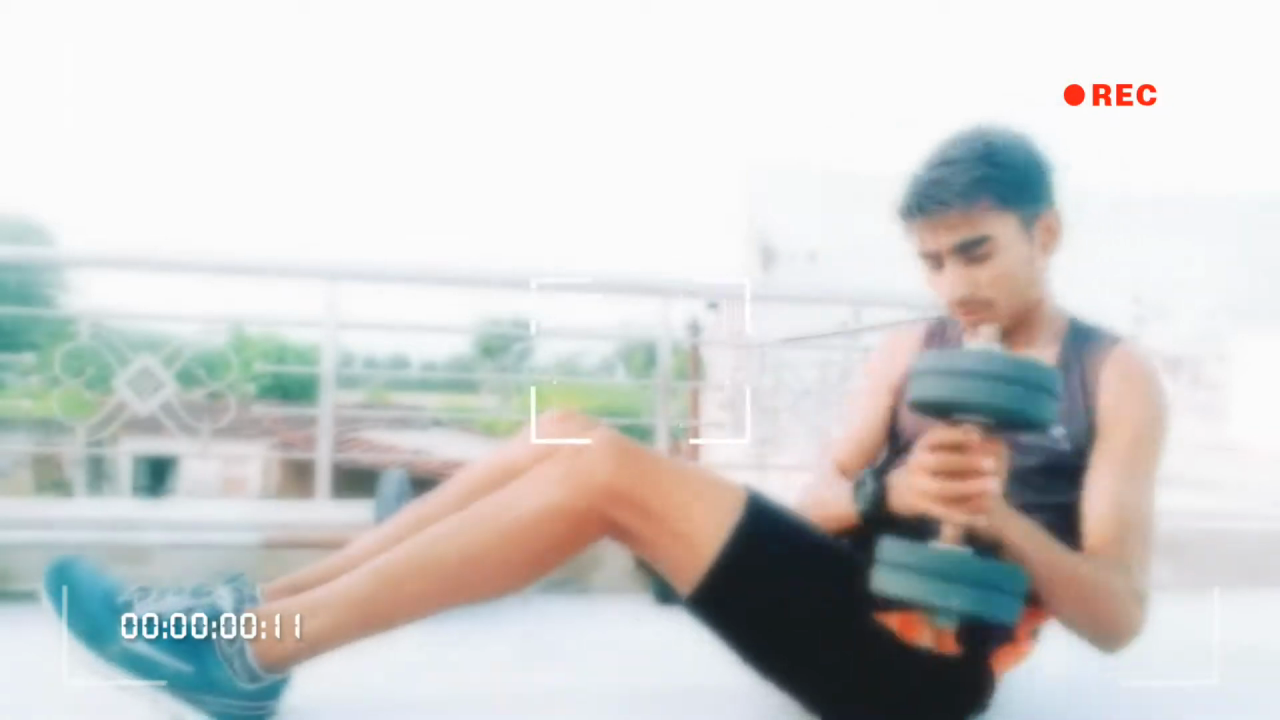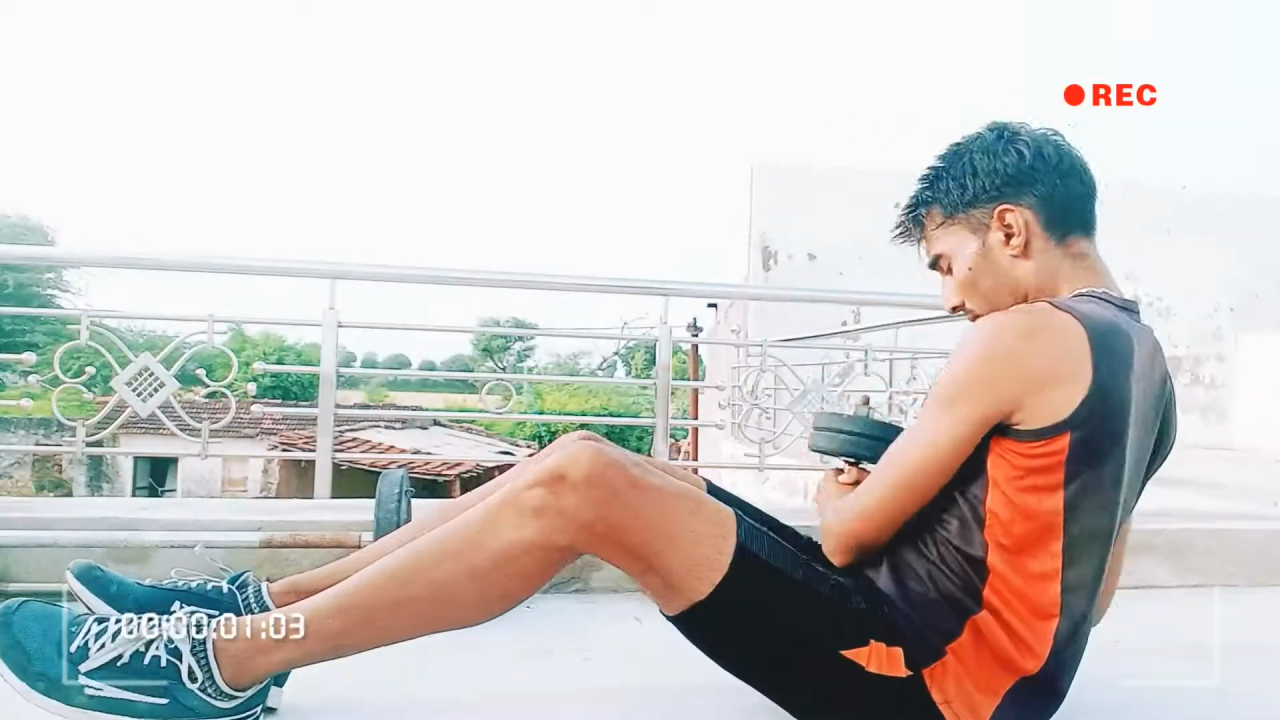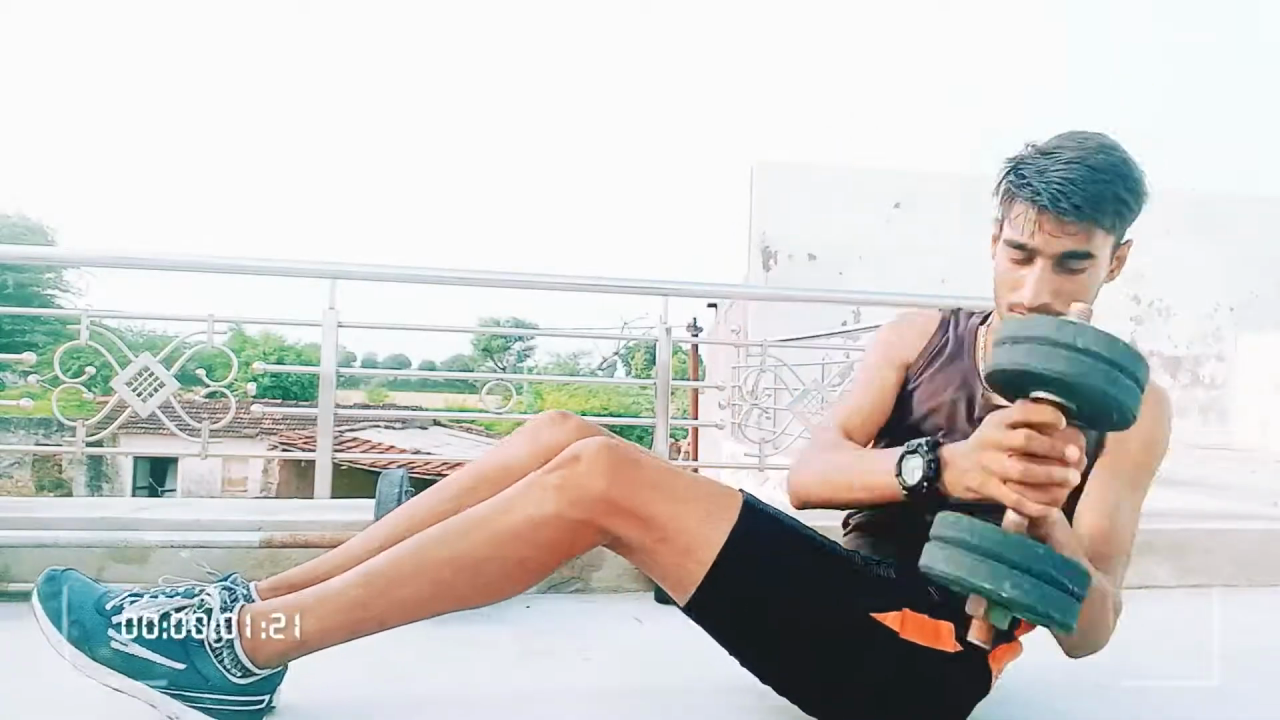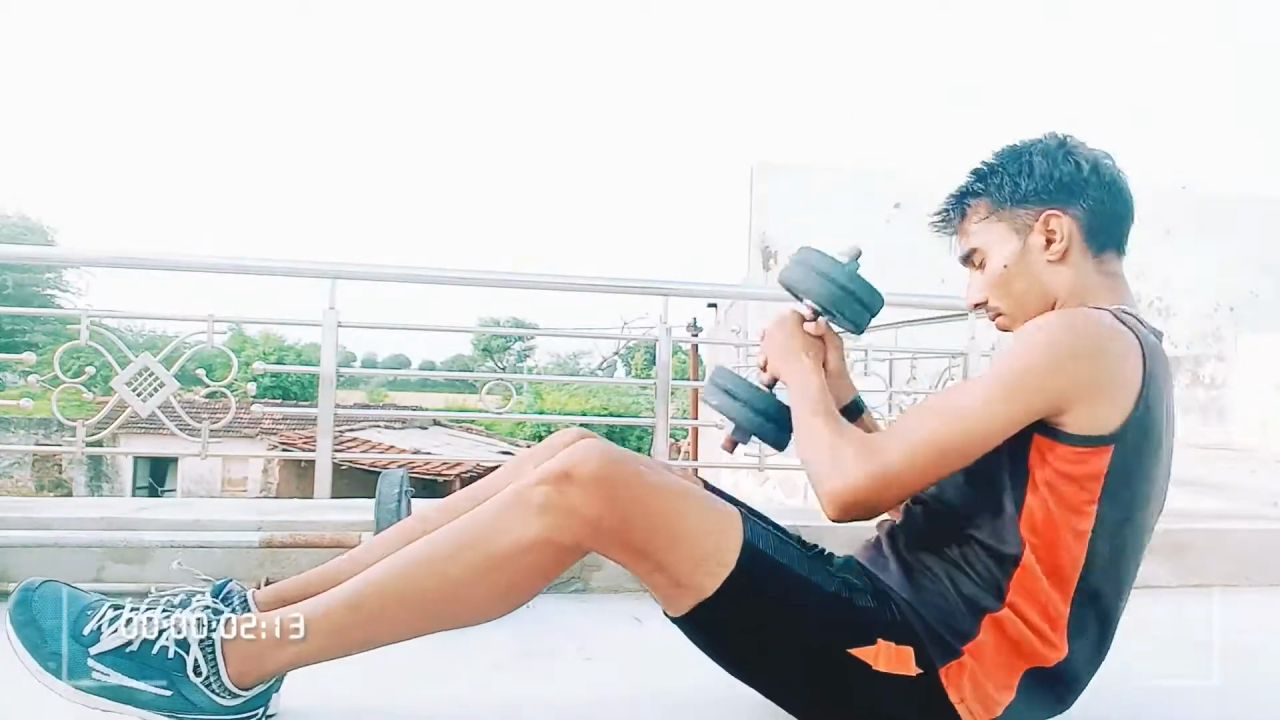
dt=0.7s
person 1, frame 1
left shoulder: (1116, 378)
right shoulder: (914, 349)
left elbow: (1119, 614)
right elbow: (821, 498)
left wrist: (1003, 525)
right wrist: (891, 493)
right hip: (852, 601)
left knee: (603, 471)
right knee: (564, 442)
right ankle: (255, 610)
person 1, frame 2
left shoulder: (1026, 341)
right shoulder: (1136, 362)
left elbow: (851, 534)
right elbow: (1093, 578)
left wrist: (842, 499)
left knee: (578, 493)
right knee: (586, 461)
right ankle: (260, 606)
person 1, frame 3
left shoulder: (1129, 404)
right shoulder: (924, 333)
left elbow: (1088, 626)
right elbow: (810, 475)
left wrist: (1038, 519)
right wrist: (948, 470)
right hip: (854, 602)
left knee: (599, 477)
right knee: (558, 434)
right ankle: (254, 602)
person 1, frame 4
left shoulder: (1069, 342)
right shoulder: (1123, 361)
left elbow: (861, 483)
left wrist: (808, 387)
right wrist: (845, 409)
left knee: (587, 487)
right knee: (579, 453)
right ankle: (253, 609)
